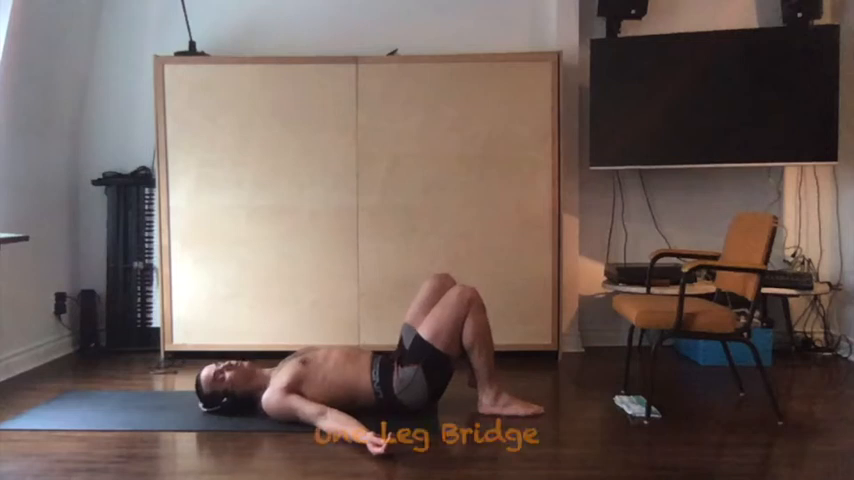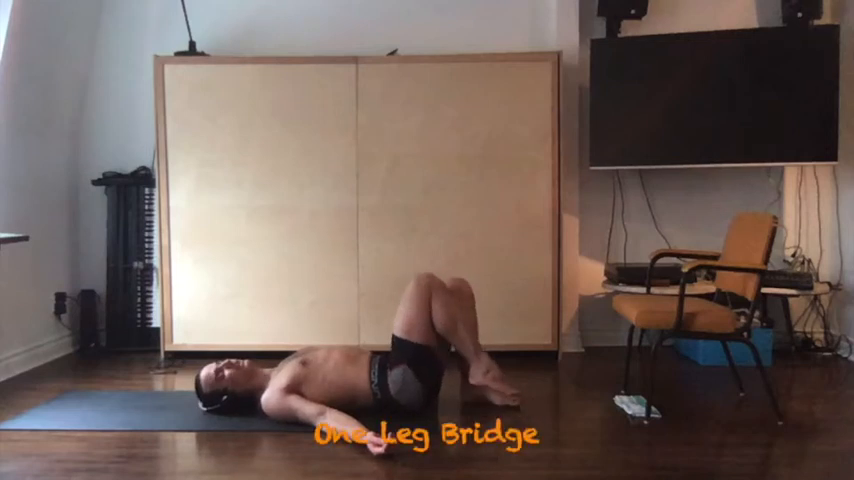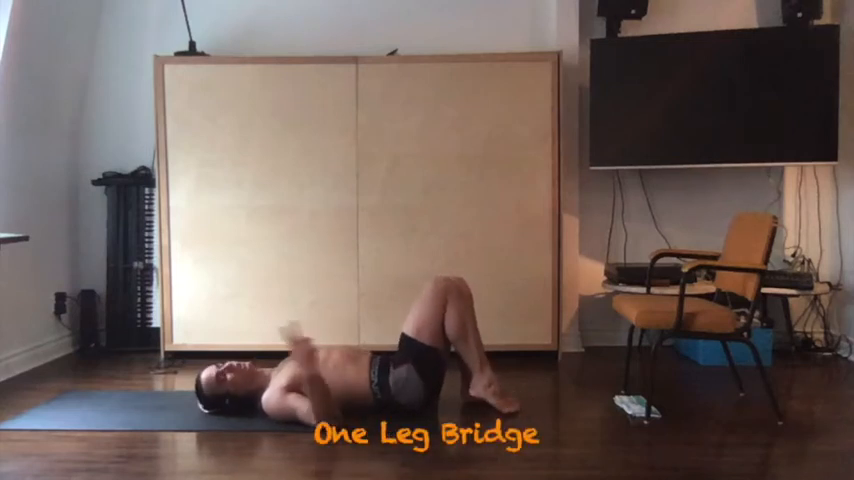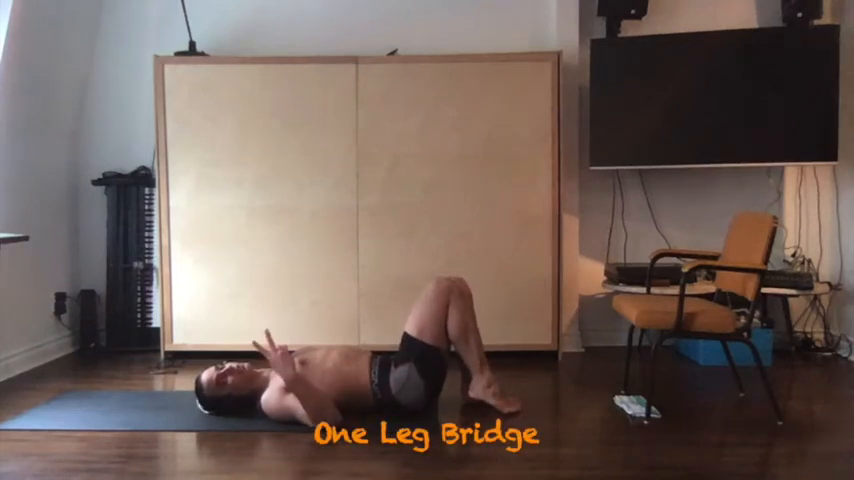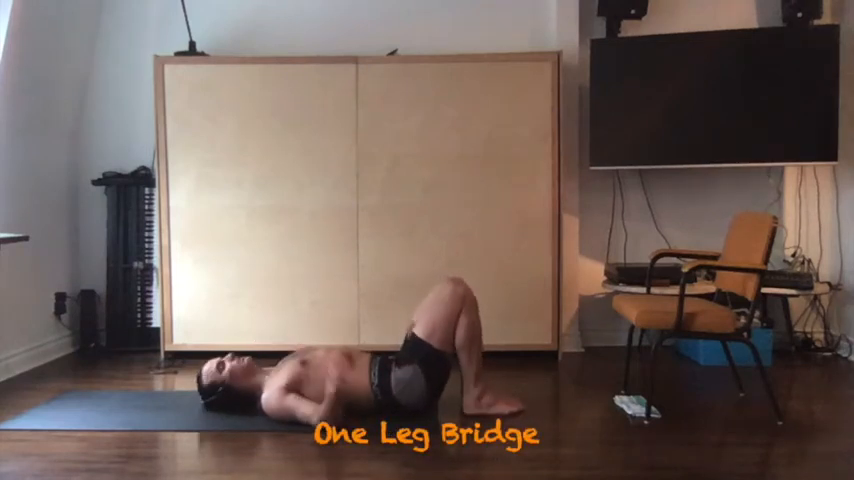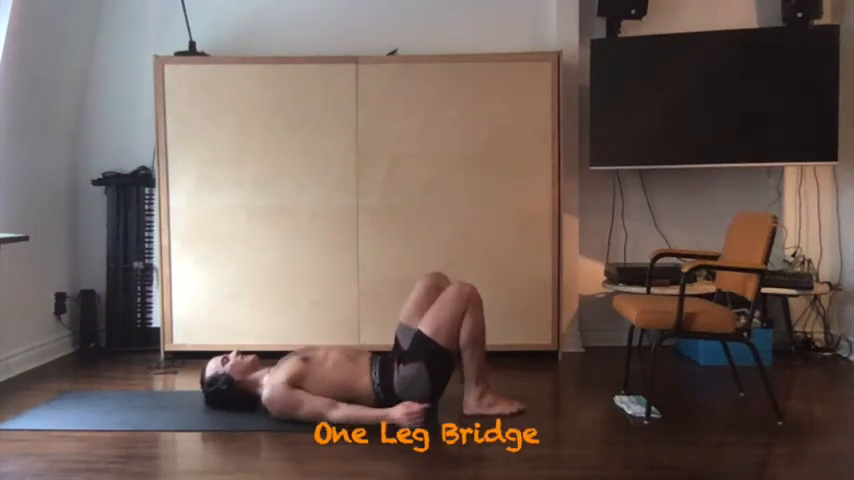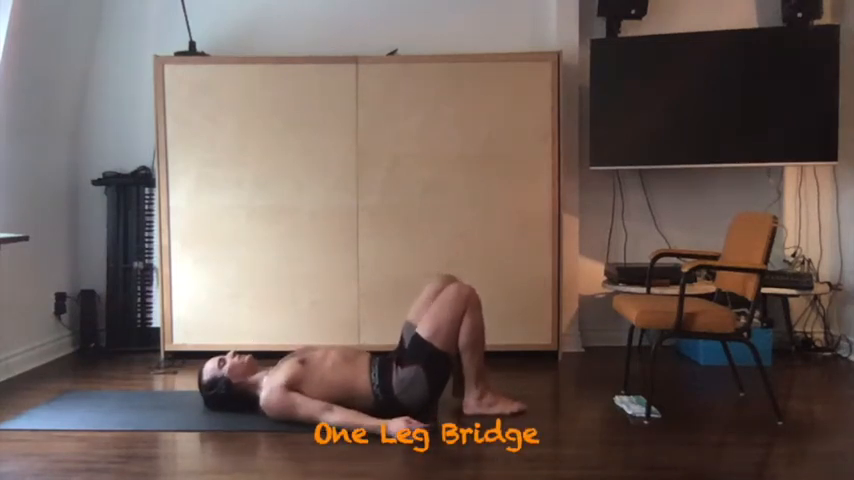
dt=0.7s
person 1, frame 1
left shoulder: (278, 374)
right shoulder: (273, 399)
right elbow: (322, 415)
right wrist: (367, 437)
left hip: (395, 364)
right hip: (406, 384)
left knee: (441, 283)
right knee: (466, 298)
left ankle: (478, 372)
right ankle: (491, 396)
person 1, frame 2
left shoulder: (281, 373)
right shoulder: (273, 399)
right elbow: (321, 415)
right wrist: (365, 436)
left hip: (389, 368)
right hip: (403, 384)
left knee: (457, 287)
right knee: (424, 283)
left ankle: (474, 386)
right ankle: (481, 368)
person 1, frame 3
left shoulder: (275, 375)
right shoulder: (273, 399)
right elbow: (328, 419)
right wrist: (309, 375)
left hip: (391, 370)
right hip: (404, 384)
left knee: (455, 286)
right knee: (443, 288)
left ankle: (472, 387)
right ankle: (483, 381)
person 1, frame 4
left shoulder: (274, 377)
right shoulder: (273, 399)
right elbow: (329, 420)
right wrist: (293, 380)
left hip: (394, 369)
right hip: (405, 384)
left knee: (455, 288)
right knee: (445, 289)
left ankle: (472, 385)
right ankle: (483, 382)
person 1, frame 5
left shoulder: (278, 374)
right shoulder: (272, 399)
right elbow: (323, 418)
right wrist: (334, 389)
left hip: (394, 370)
right hip: (404, 385)
left knee: (452, 287)
right knee: (459, 294)
left ankle: (473, 391)
right ankle: (475, 396)
person 1, frame 6
left shoulder: (277, 375)
right shoulder: (274, 395)
right elbow: (331, 411)
right wrist: (388, 414)
left hip: (392, 363)
right hip: (403, 383)
left knee: (434, 281)
right knee: (464, 294)
left ankle: (477, 380)
right ankle: (477, 397)
person 1, frame 7
left shoulder: (276, 375)
right shoulder: (272, 398)
right elbow: (327, 413)
right wrist: (386, 425)
left hip: (393, 365)
right hip: (402, 385)
left knee: (446, 284)
right knee: (463, 295)
left ankle: (462, 386)
right ankle: (477, 397)
